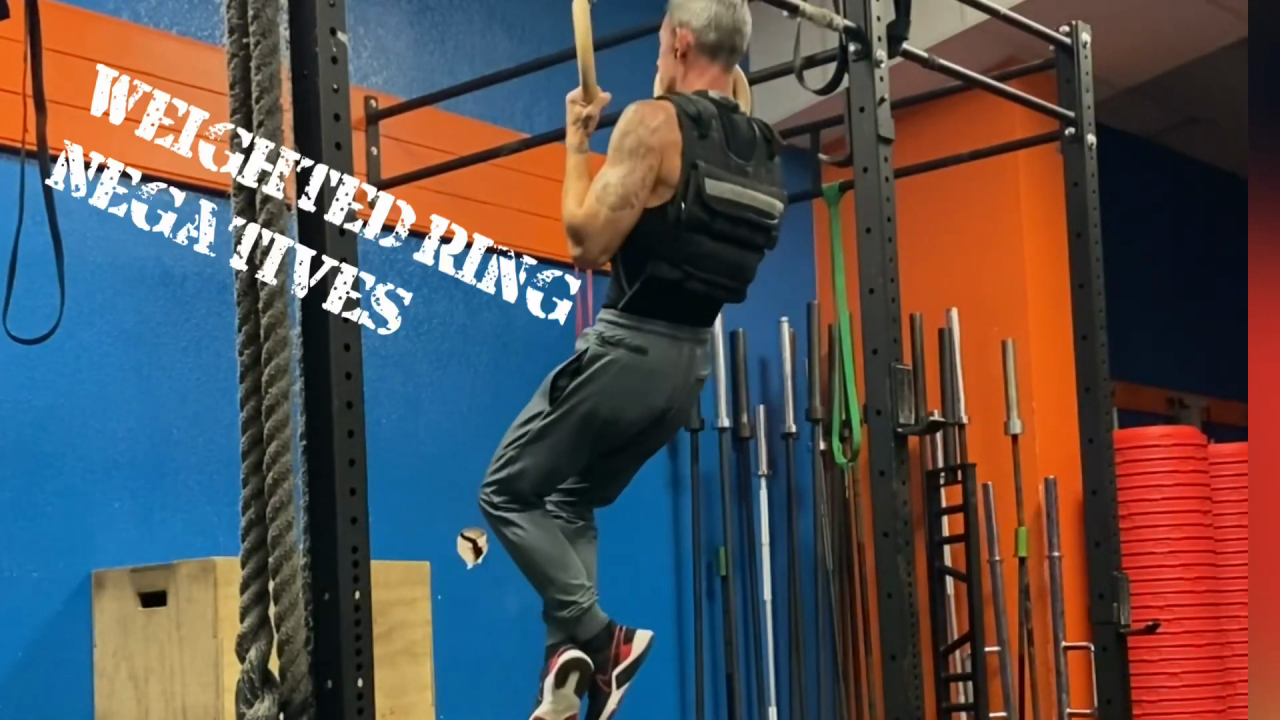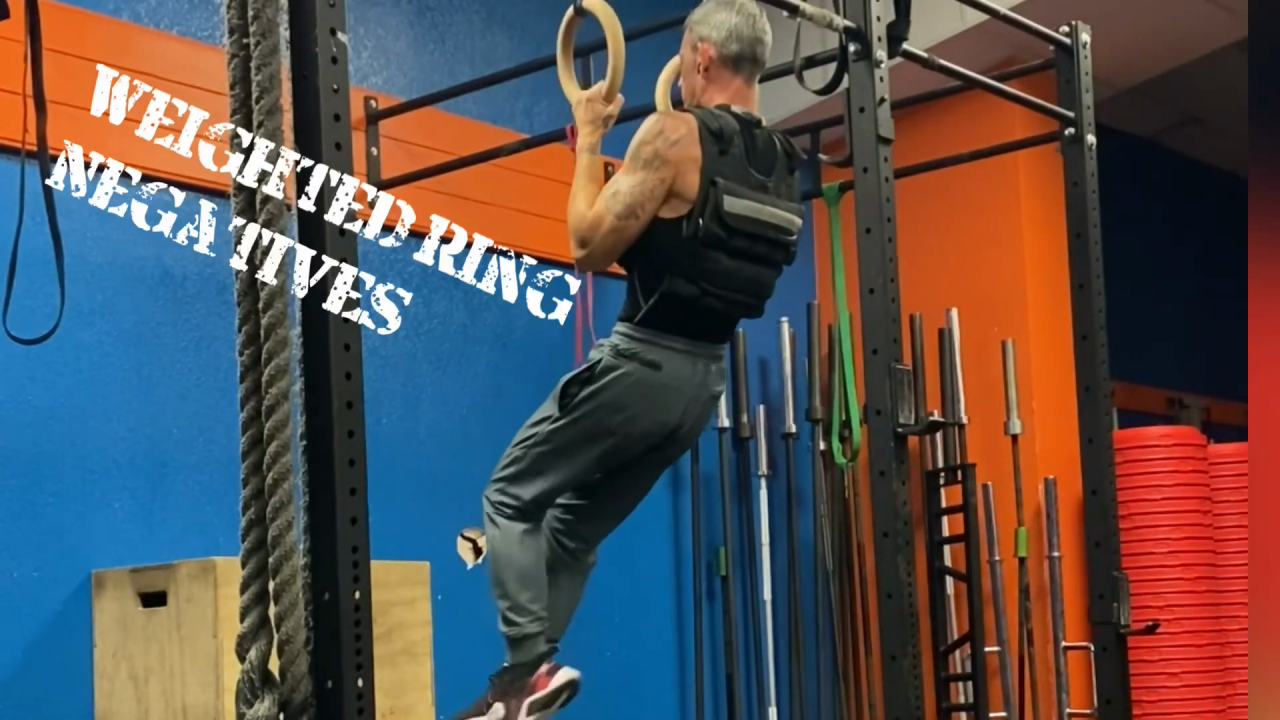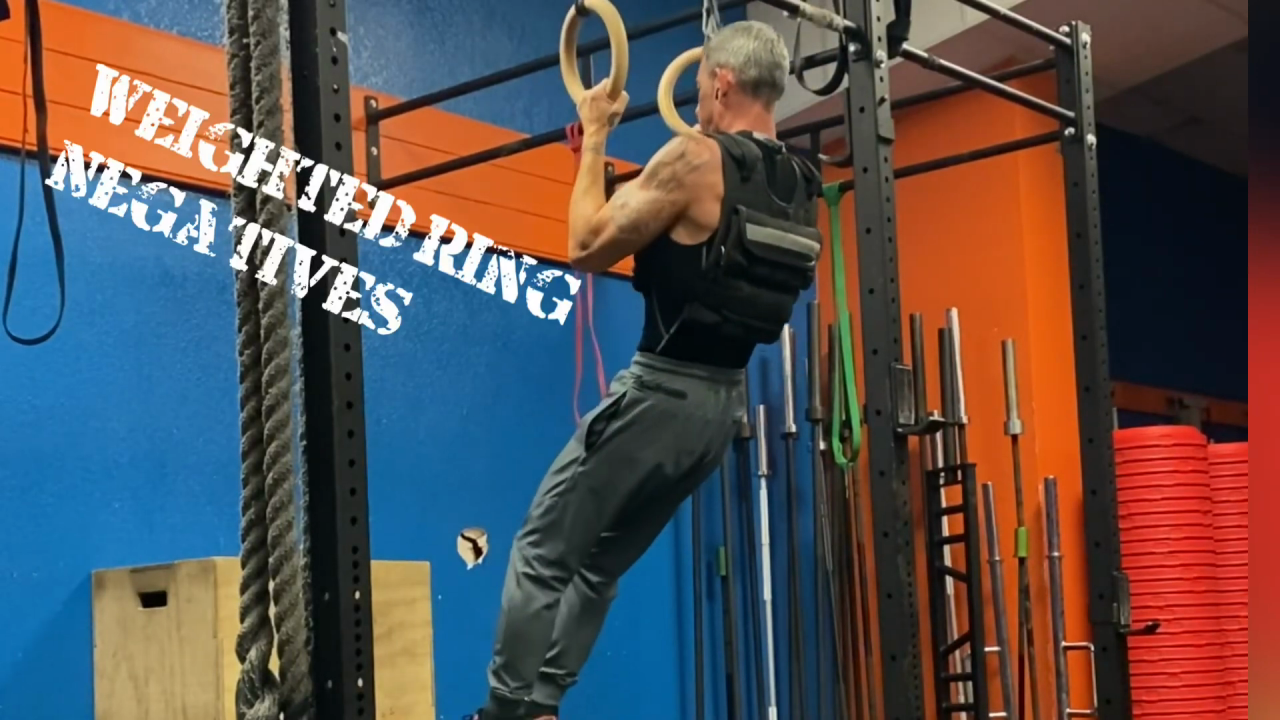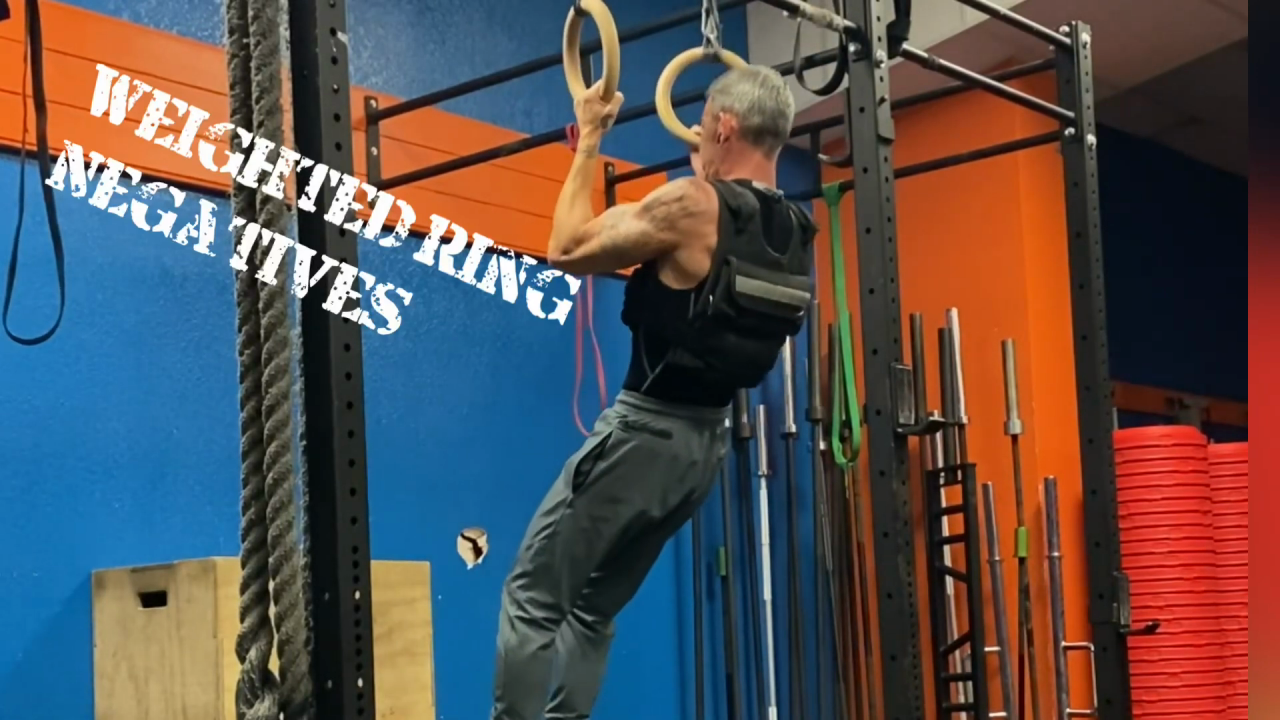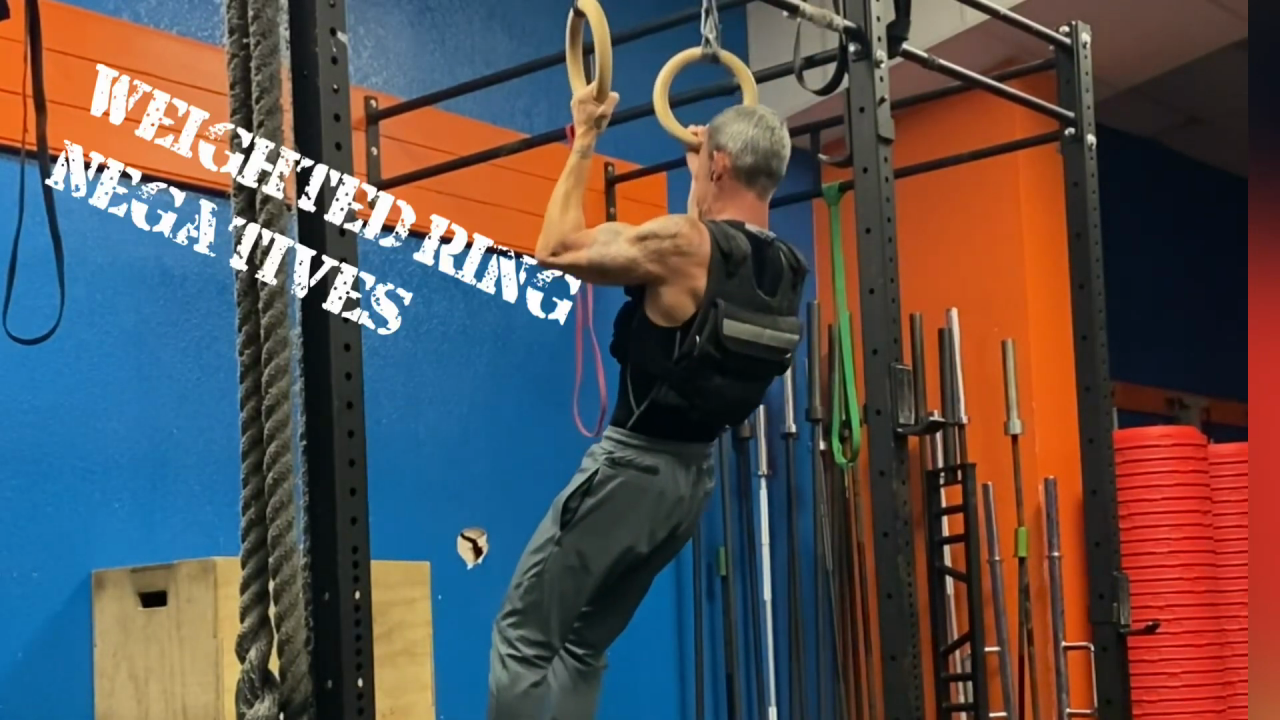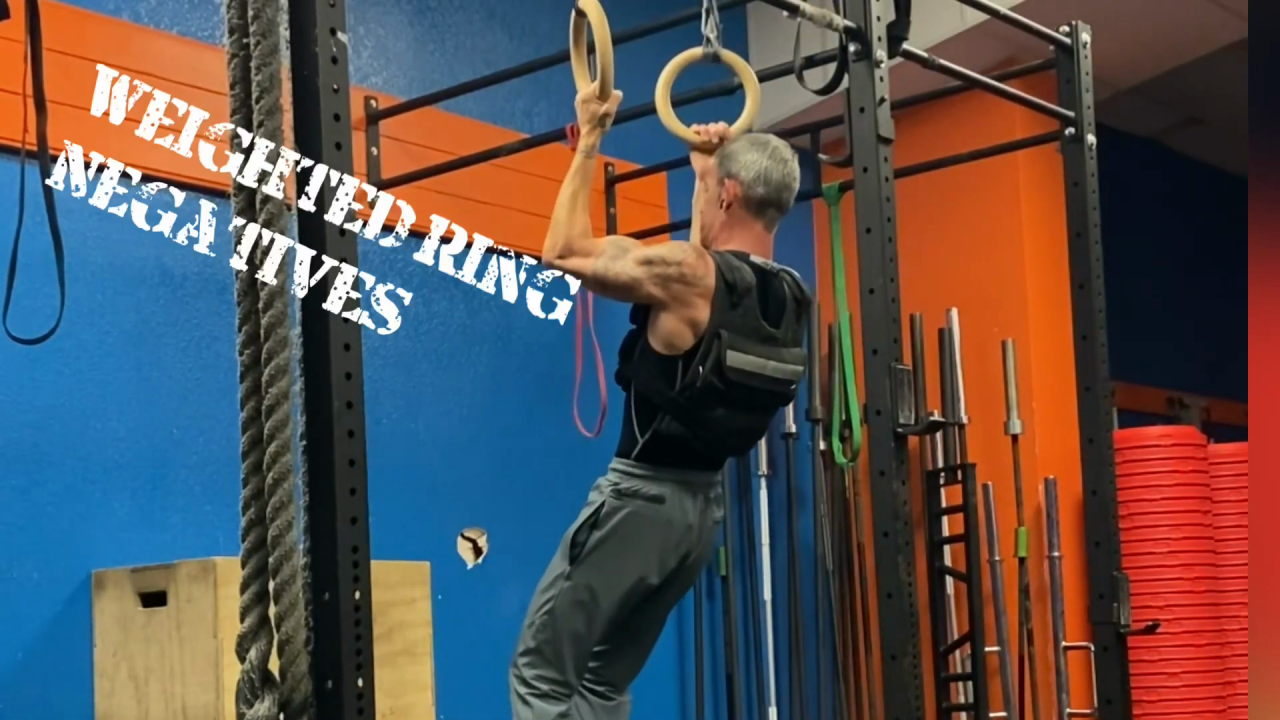
dt=0.5s
person 1, frame 1
left shoulder: (655, 121)
right shoulder: (760, 151)
left elbow: (587, 243)
left wrist: (577, 142)
left hip: (627, 350)
right hip: (687, 361)
left knee: (508, 494)
right knee: (572, 502)
left ankle: (598, 638)
right ankle: (569, 653)
person 1, frame 2
left shoulder: (675, 134)
right shoulder: (781, 166)
left elbow: (589, 245)
left wrist: (588, 139)
left hip: (641, 363)
right hip: (703, 376)
left knee: (512, 501)
right knee: (575, 523)
person 1, frame 3
left shoulder: (695, 159)
right shoulder: (796, 188)
left elbow: (586, 247)
left wrist: (593, 139)
left hip: (659, 394)
right hip: (721, 401)
left knee: (541, 557)
right knee: (596, 568)
person 1, frame 4
left shoulder: (693, 204)
right shoulder: (793, 232)
left elbow: (567, 249)
left wrist: (589, 139)
right wrist: (705, 166)
left hip: (644, 432)
right hip: (704, 439)
left knee: (533, 600)
right knee: (591, 607)
person 1, frame 5
left shoulder: (684, 243)
right shoulder: (785, 270)
left elbow: (555, 248)
left wrist: (584, 141)
right wrist: (697, 172)
left hip: (631, 469)
right hip: (692, 475)
left knee: (523, 636)
right knee: (582, 646)
person 1, frame 6
left shoulder: (688, 274)
right shoulder: (789, 298)
left elbow: (564, 251)
left wrist: (588, 142)
right wrist: (704, 170)
left hip: (639, 499)
right hip: (701, 504)
